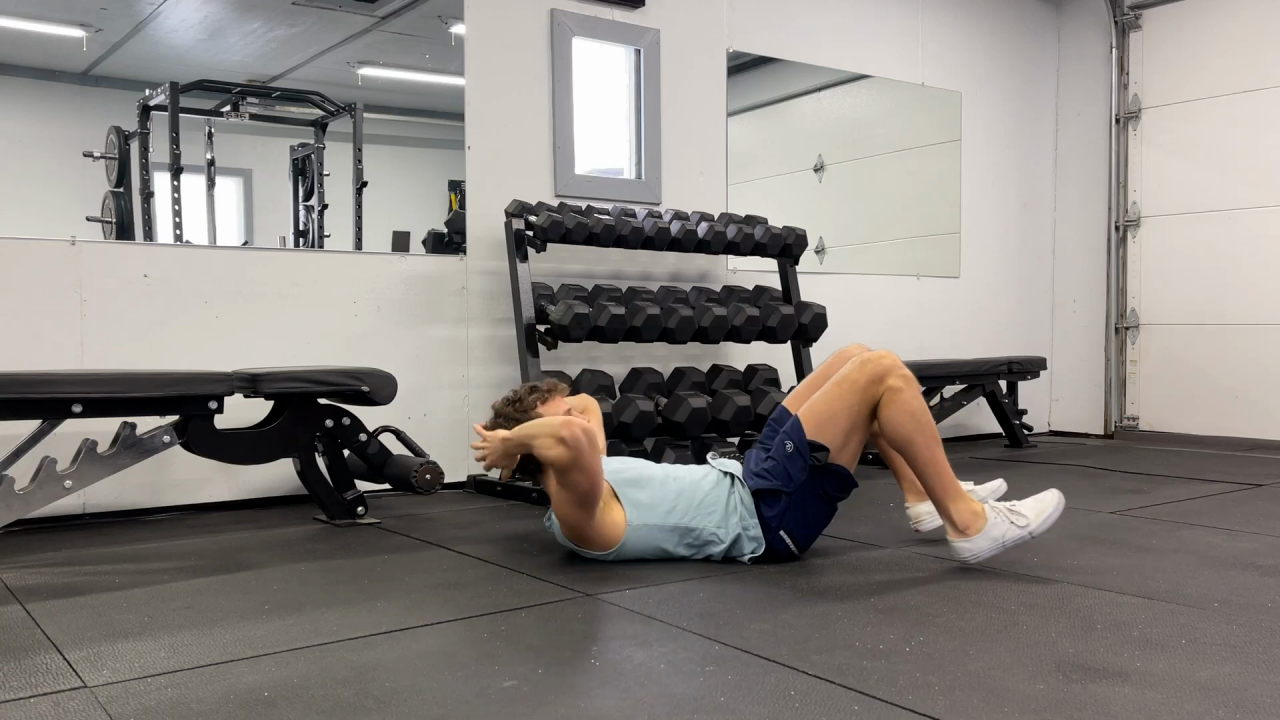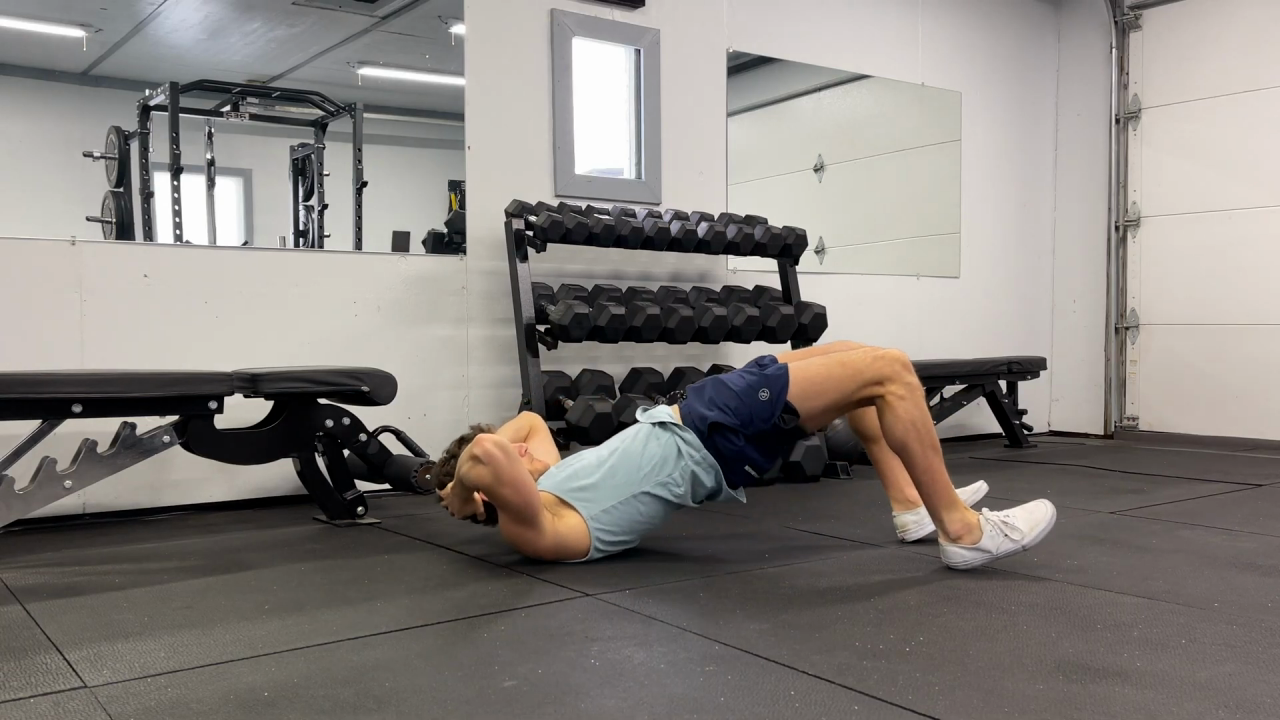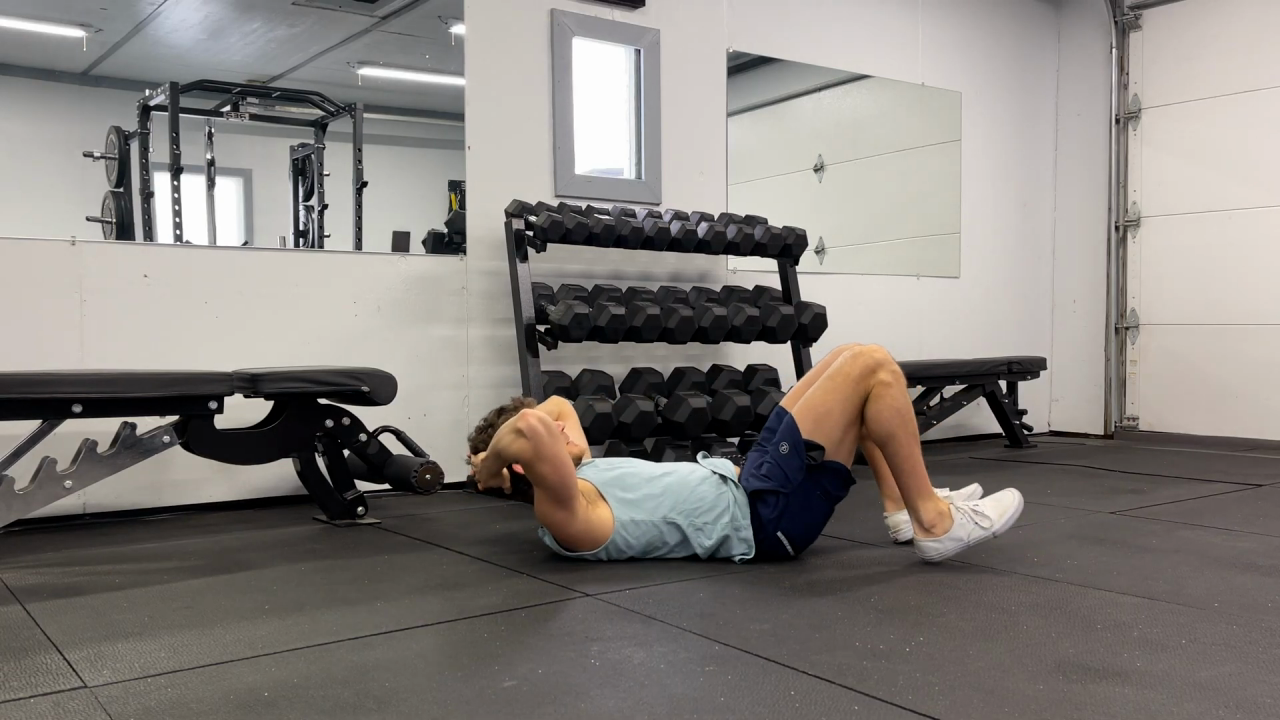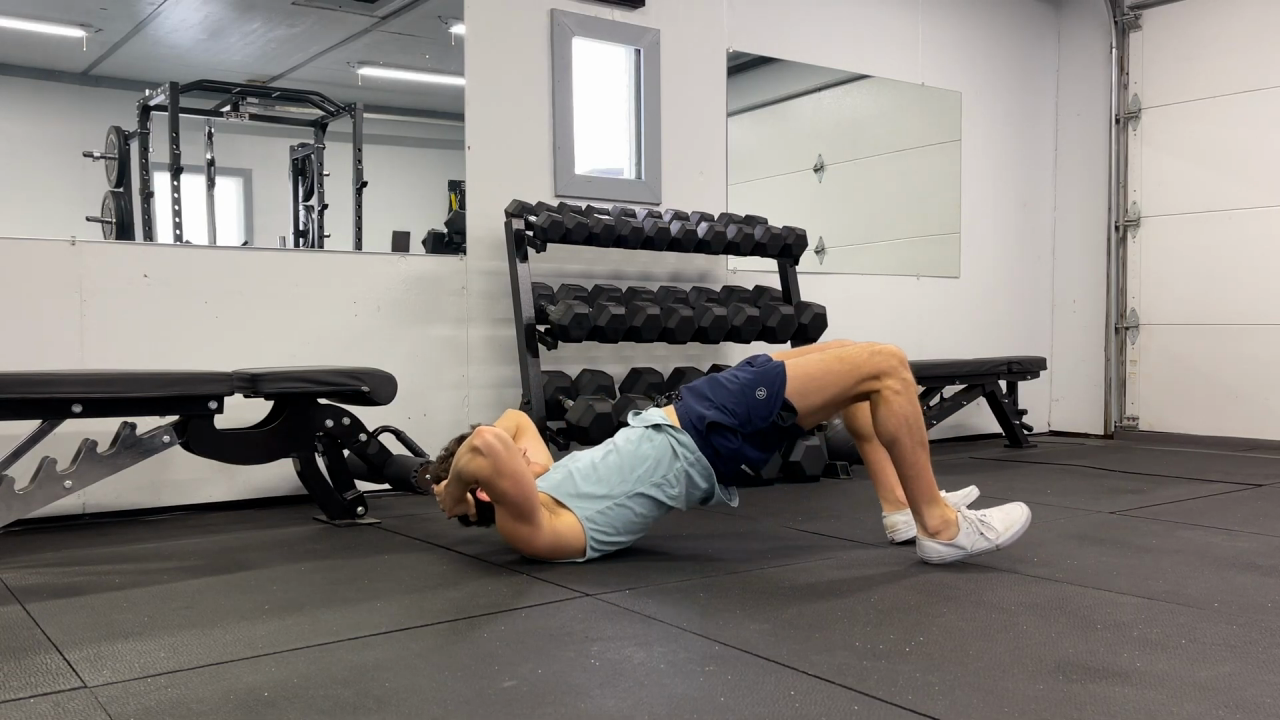
dt=0.7s
person 1, frame 1
left shoulder: (584, 482)
right shoulder: (576, 512)
left elbow: (584, 405)
right elbow: (566, 435)
left wrist: (515, 433)
right wrist: (512, 443)
left hip: (748, 478)
right hip: (769, 514)
left knee: (857, 359)
right knee: (885, 371)
left ankle: (926, 500)
right ankle: (968, 523)
person 1, frame 2
left shoulder: (550, 483)
right shoulder: (534, 530)
left elbow: (529, 419)
right elbow: (490, 452)
left wrist: (476, 455)
right wrist: (462, 485)
left hip: (703, 414)
left knee: (859, 361)
right knee: (893, 372)
left ankle: (912, 505)
right ankle: (962, 530)
person 1, frame 3
left shoulder: (577, 480)
right shoulder: (563, 515)
left elbow: (555, 405)
right elbow: (528, 428)
left wrist: (532, 448)
right wrist: (490, 468)
left hip: (743, 484)
right hip: (765, 512)
left knee: (854, 362)
right knee: (875, 366)
left ankle: (906, 509)
right ankle: (935, 523)
person 1, frame 4
left shoulder: (540, 489)
right shoulder: (527, 529)
left elbow: (514, 418)
right elbow: (486, 443)
right wrist: (453, 492)
left hip: (699, 419)
left knee: (853, 359)
right knee: (887, 367)
left ankle: (902, 509)
right ankle: (939, 527)
